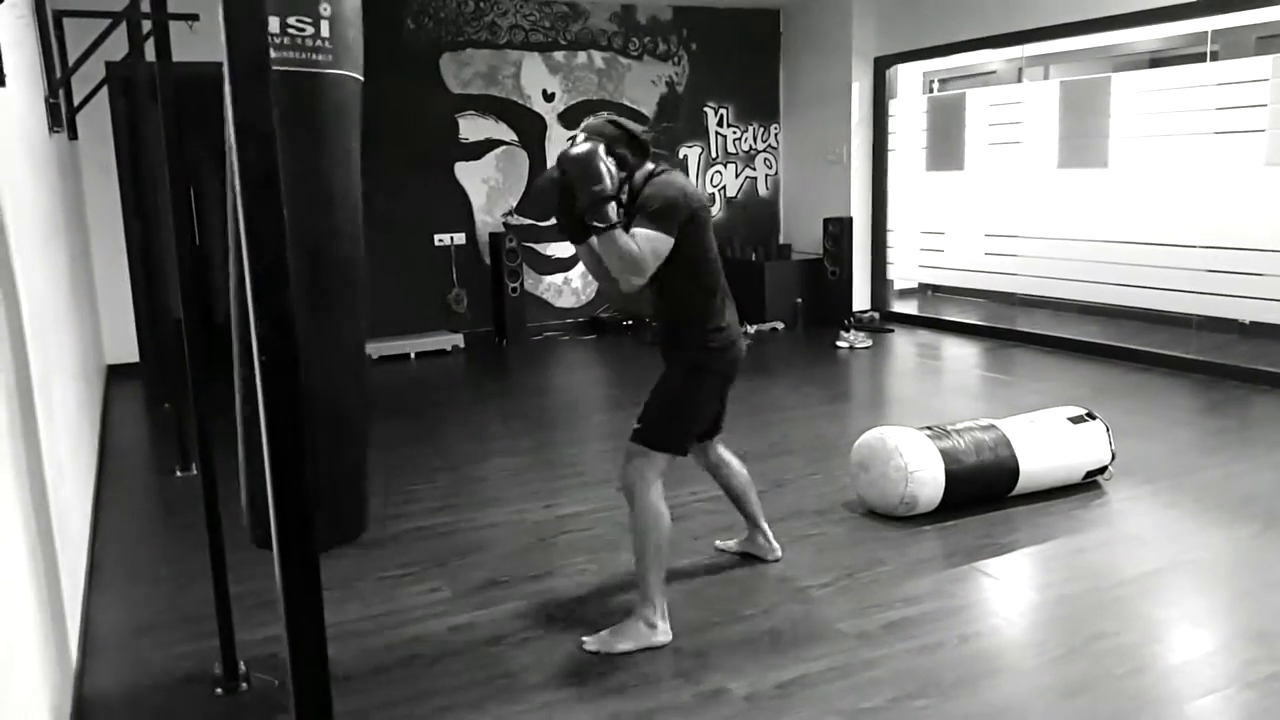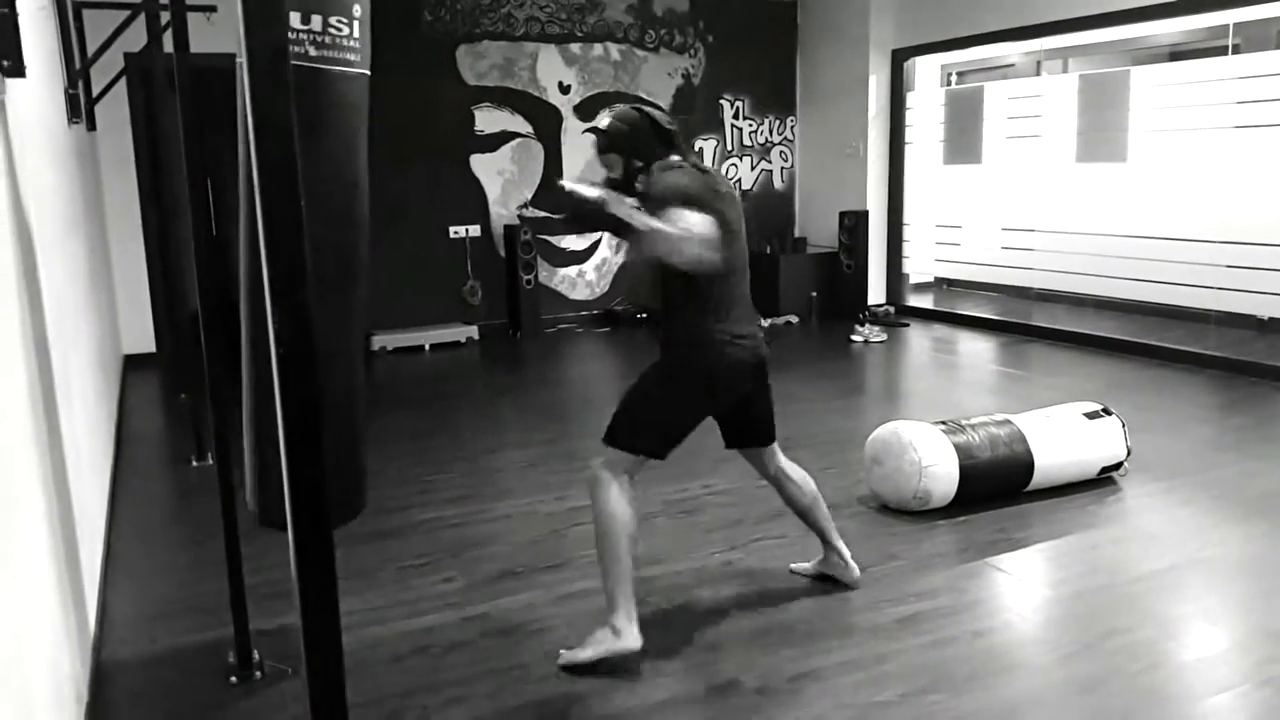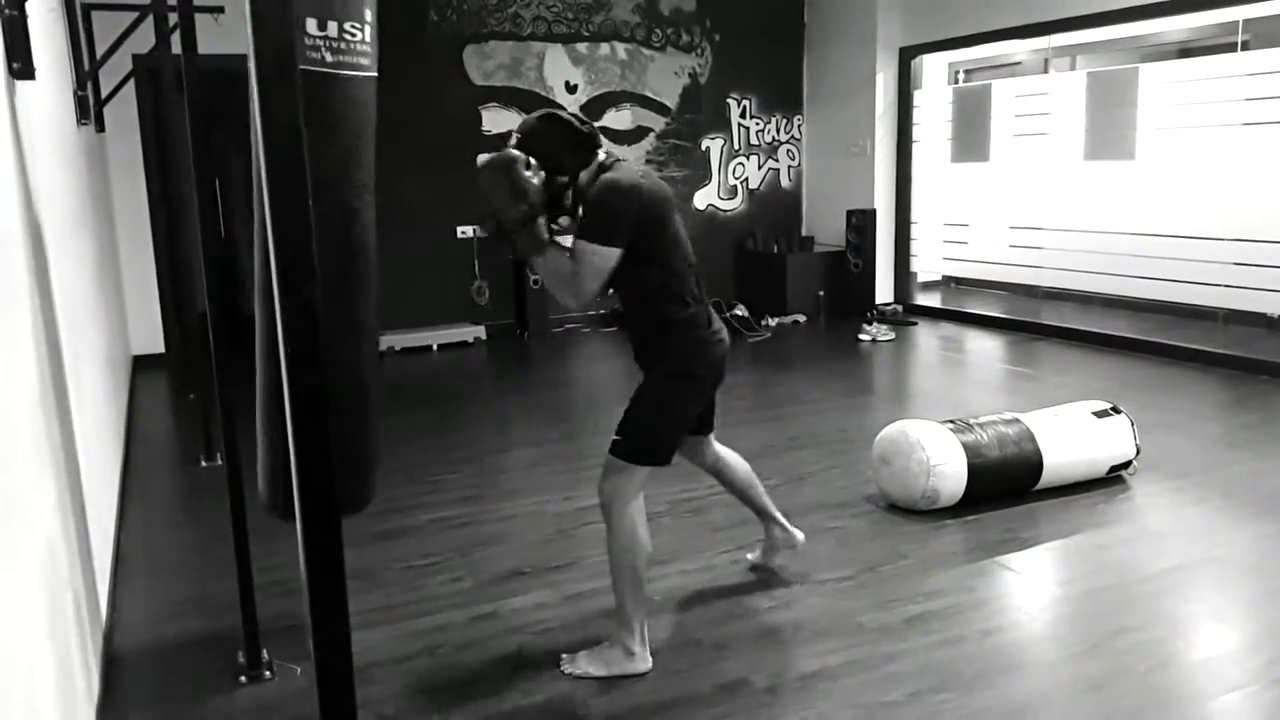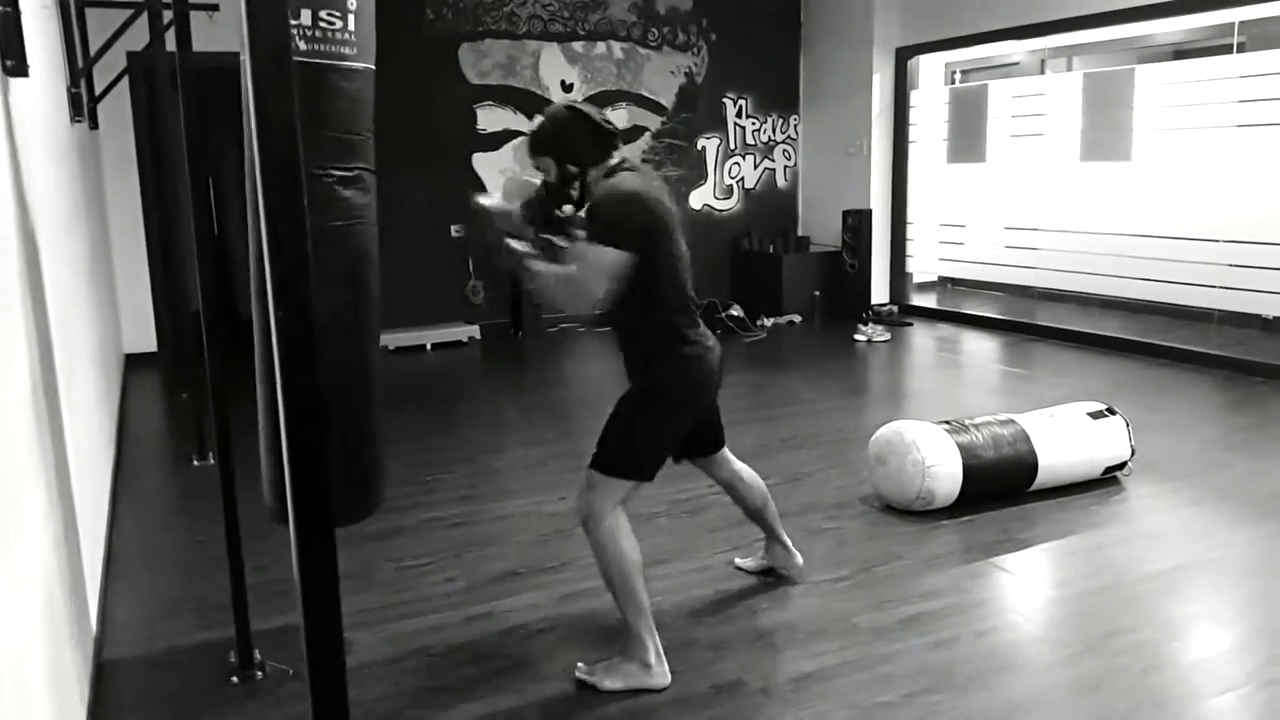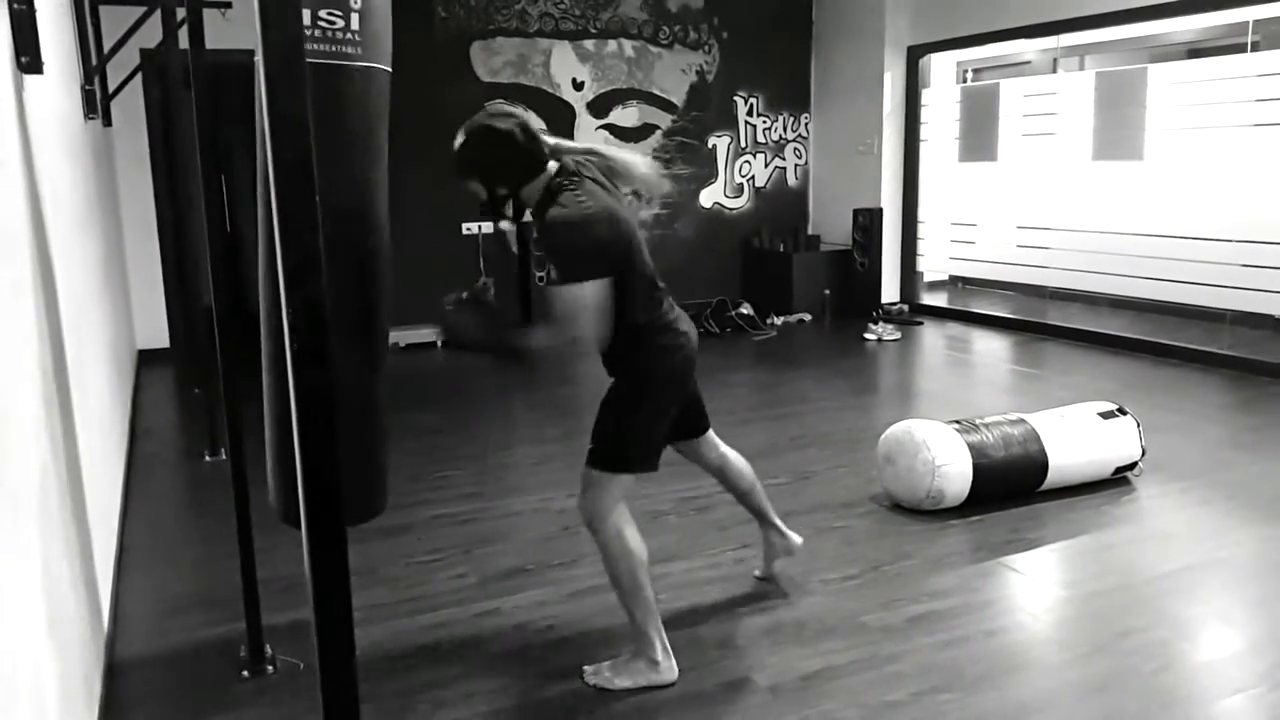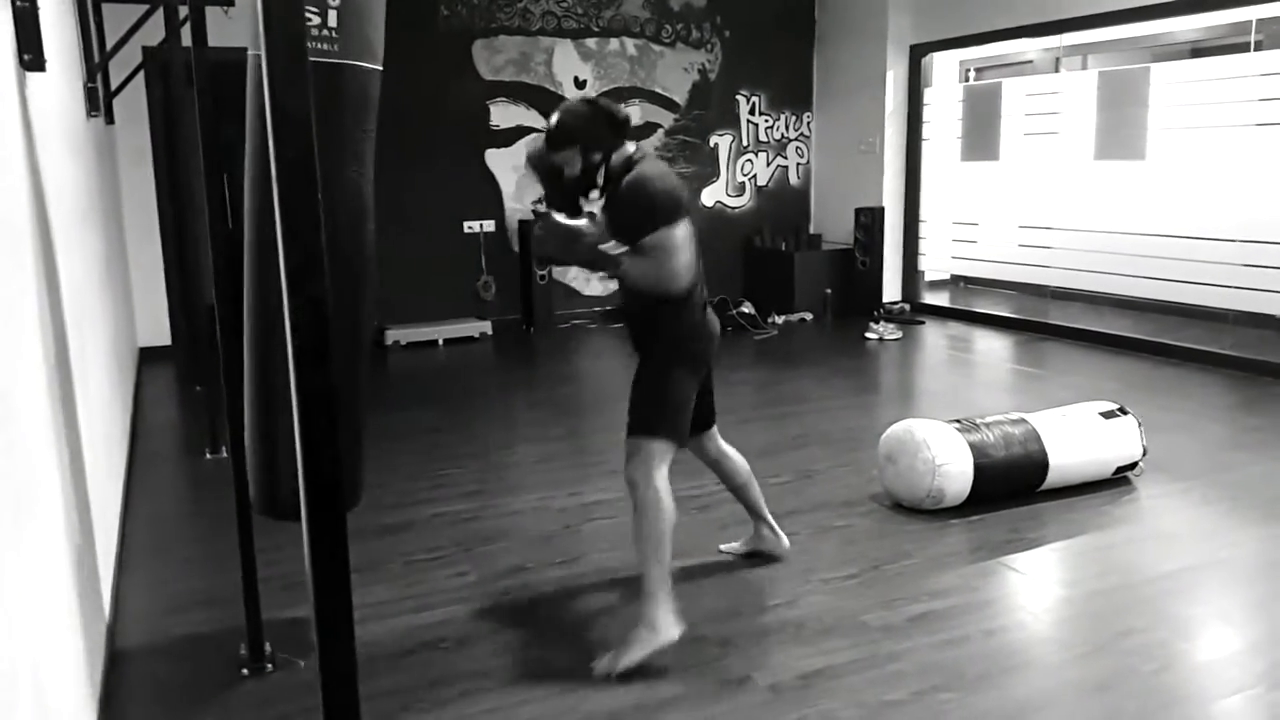
dt=0.5s
person 1, frame 1
left shoulder: (666, 194)
right shoulder: (645, 196)
left elbow: (630, 275)
right elbow: (613, 280)
left wrist: (600, 206)
right wrist: (578, 227)
left hip: (702, 351)
right hip: (710, 344)
left knee: (640, 473)
right knee: (707, 447)
left ankle: (650, 619)
right ankle: (760, 537)
person 1, frame 2
left shoulder: (668, 182)
right shoulder: (713, 180)
left elbow: (697, 250)
left wrist: (620, 209)
right wrist: (639, 217)
left hip: (697, 360)
right hip: (745, 349)
left knee: (608, 474)
right knee: (769, 462)
left ankle: (620, 627)
right ankle: (838, 558)
person 1, frame 3
left shoulder: (616, 191)
right shoulder: (613, 181)
left elbow: (574, 290)
right elbow: (584, 267)
right wrist: (534, 227)
left hip: (684, 354)
right hip: (694, 343)
left knee: (619, 489)
right knee: (700, 446)
left ankle: (628, 646)
right ankle: (778, 528)
person 1, frame 4
left shoulder: (616, 200)
right shoulder: (628, 187)
left elbow: (579, 298)
left hip: (669, 371)
right hip: (693, 357)
left knee: (598, 507)
right knee: (716, 460)
left ankle: (646, 659)
right ankle: (781, 550)
person 1, frame 5
left shoulder: (566, 223)
right shoulder: (576, 169)
left elbow: (588, 334)
right elbow: (649, 179)
left wrist: (512, 338)
left hip: (648, 361)
right hip: (671, 342)
left knee: (601, 506)
right knee: (701, 446)
left ankle: (654, 655)
right ankle: (777, 534)
person 1, frame 6
left shoulder: (647, 184)
right shoulder: (626, 182)
left elbow: (677, 274)
right elbow: (609, 253)
left wrist: (602, 255)
right wrist: (578, 223)
left hip: (676, 340)
right hip: (677, 337)
left knee: (646, 467)
right knee: (704, 442)
left ankle: (657, 618)
right ankle: (765, 529)
